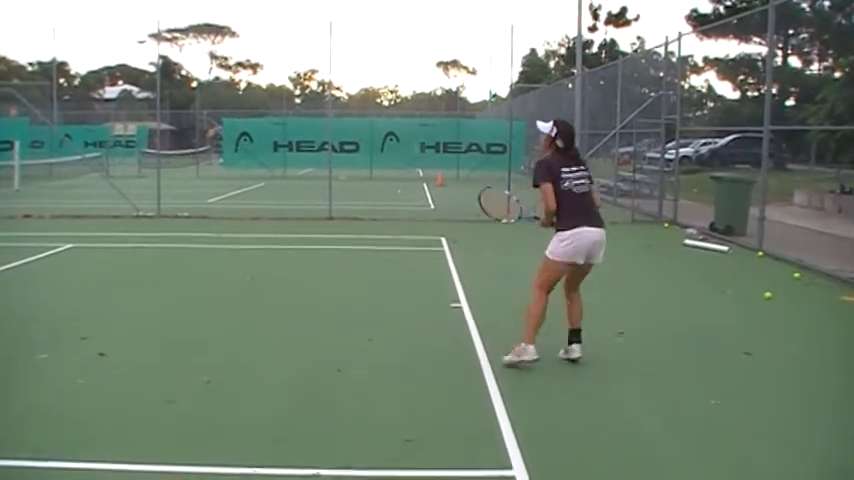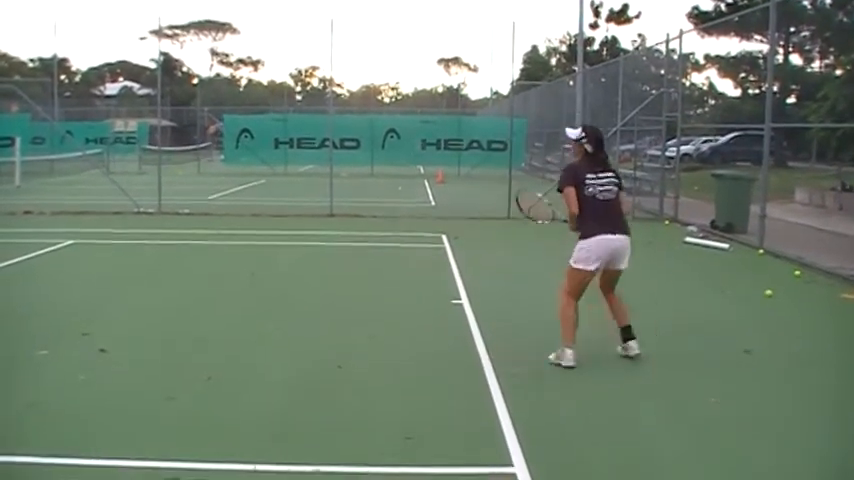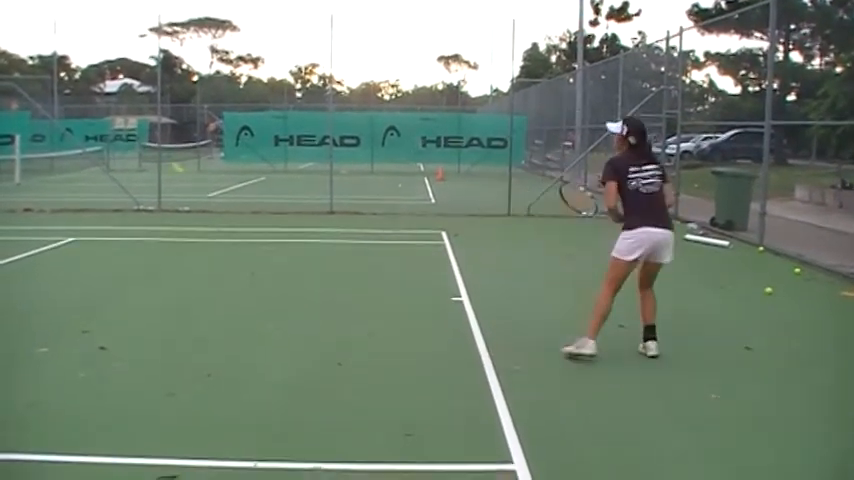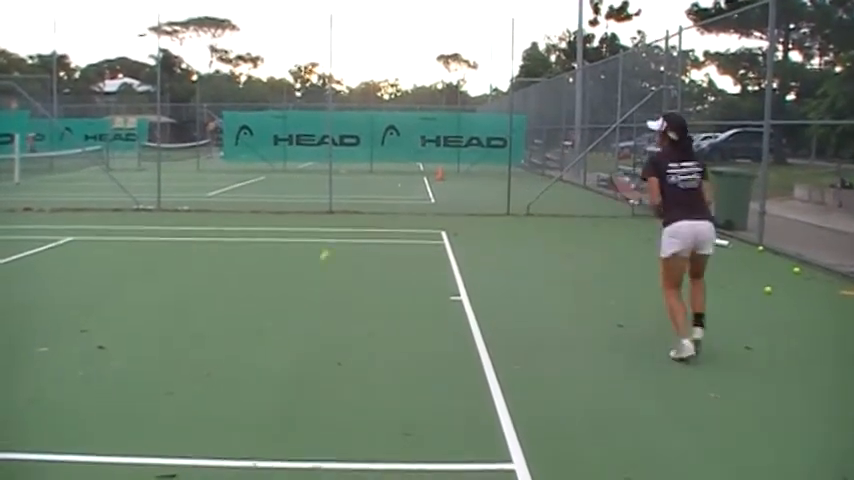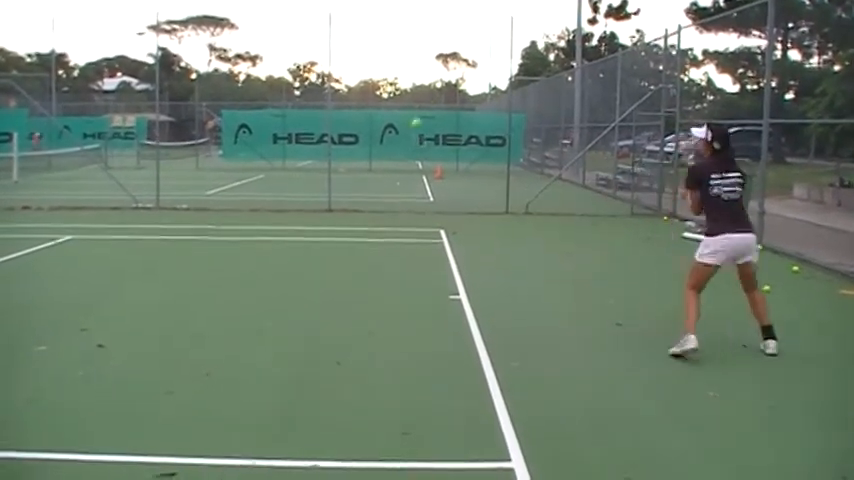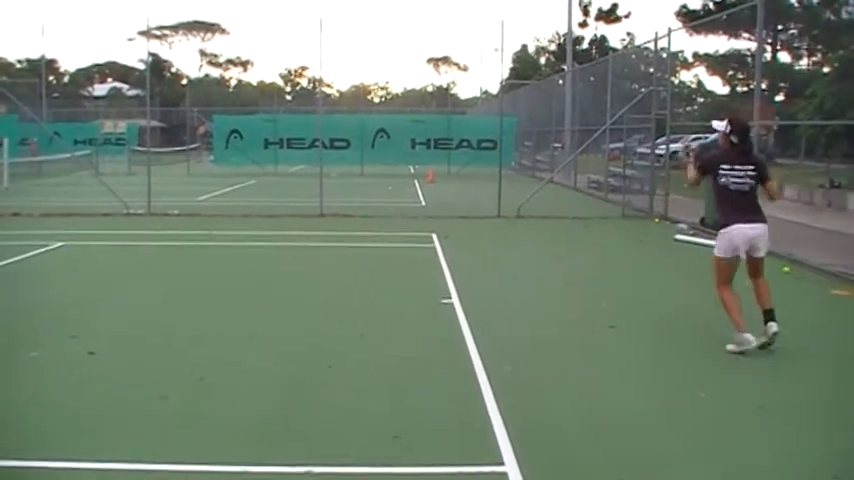
dt=0.2s
person 1, frame 1
left shoulder: (545, 164)
right shoulder: (580, 164)
left elbow: (551, 206)
right elbow: (596, 202)
left wrist: (546, 221)
left hip: (573, 234)
right hip: (597, 232)
left knee: (540, 289)
right knee: (571, 288)
left ankle: (527, 347)
right ankle: (573, 345)
person 1, frame 2
left shoulder: (572, 170)
right shoulder: (611, 171)
left elbow: (573, 211)
right elbow: (623, 208)
left wrist: (574, 225)
left hip: (594, 240)
right hip: (622, 238)
left knee: (569, 296)
right knee: (608, 290)
left ankle: (566, 352)
right ankle: (629, 342)
person 1, frame 3
left shoulder: (615, 164)
right shoulder: (655, 163)
left elbow: (611, 204)
right elbow: (669, 201)
left wrist: (618, 218)
left hip: (637, 233)
right hip: (664, 232)
left knee: (608, 289)
right knee: (645, 287)
left ankle: (588, 342)
right ankle: (650, 341)
person 1, frame 4
left shoulder: (656, 160)
right shoulder: (697, 161)
left elbow: (655, 201)
right elbow: (707, 199)
left wrist: (661, 213)
left hip: (678, 227)
right hip: (705, 225)
left knee: (671, 288)
right knee: (696, 278)
left ankle: (683, 342)
right ankle: (697, 329)
person 1, frame 5
left shoulder: (698, 170)
right shoulder: (737, 170)
left elbow: (696, 209)
left wrist: (688, 196)
left hip: (719, 238)
right hip: (746, 236)
left knee: (692, 289)
right knee: (751, 289)
left ankle: (689, 339)
right ankle: (769, 339)
person 1, frame 6
left shoulder: (712, 158)
right shoulder: (756, 162)
left elbow: (692, 180)
right elbow: (774, 196)
left wrist: (691, 162)
right wrist: (771, 180)
left hip: (731, 230)
right hip: (758, 227)
left knee: (723, 285)
right knee: (757, 277)
left ankle: (744, 336)
right ankle: (770, 322)
